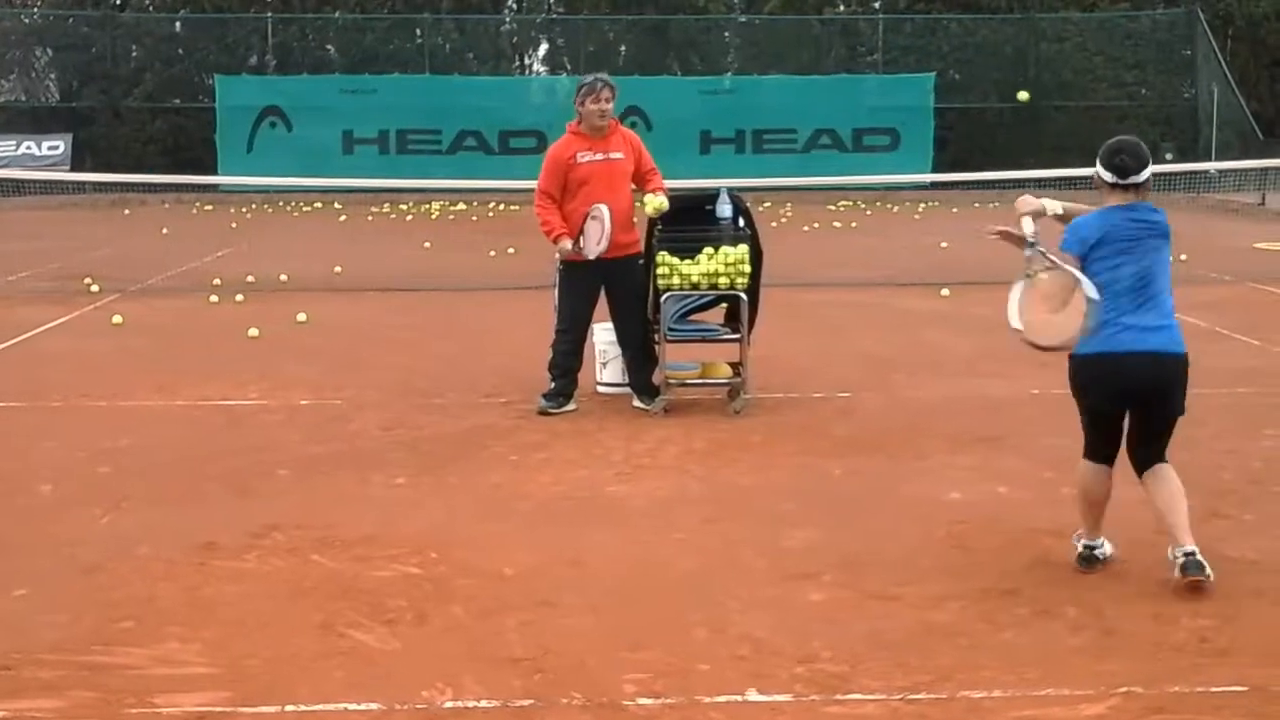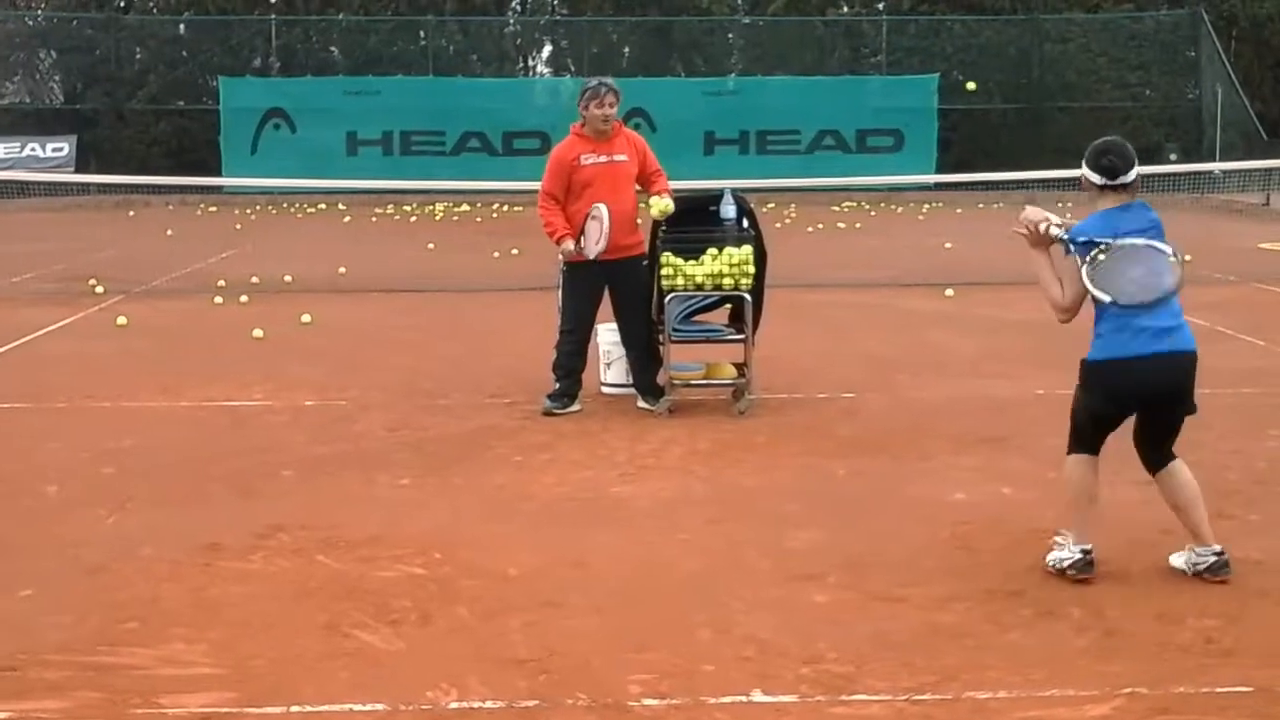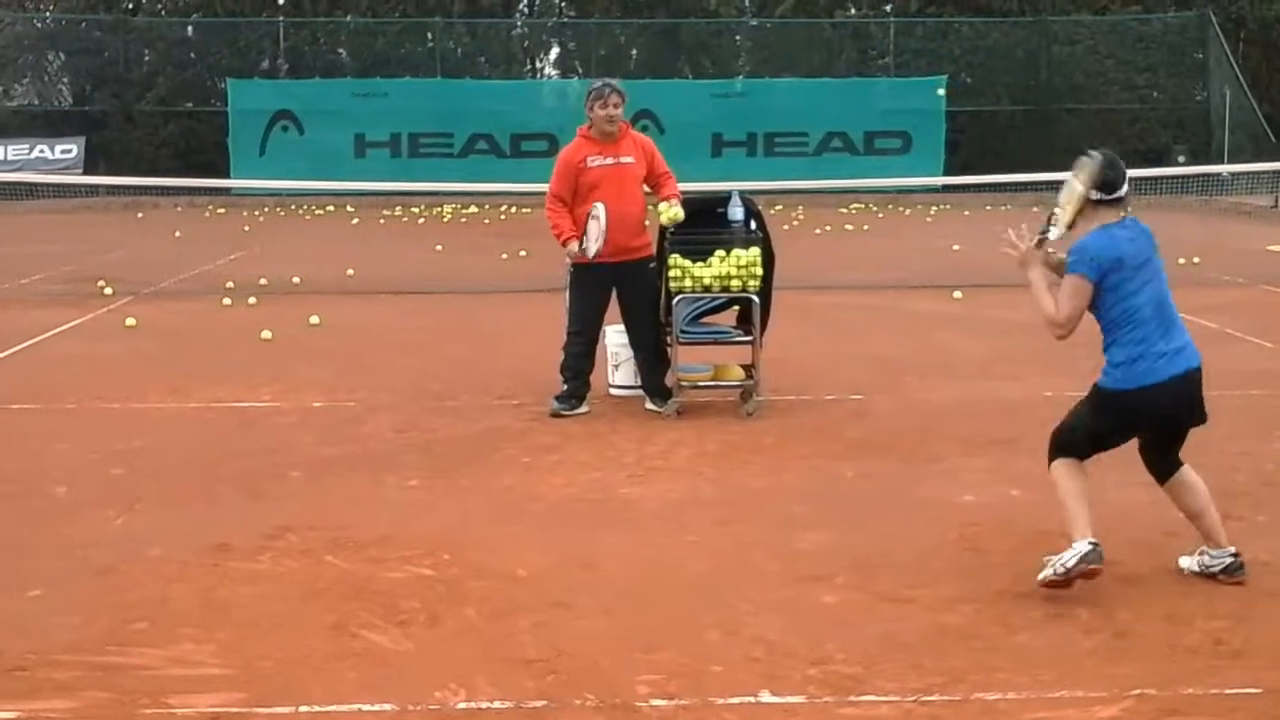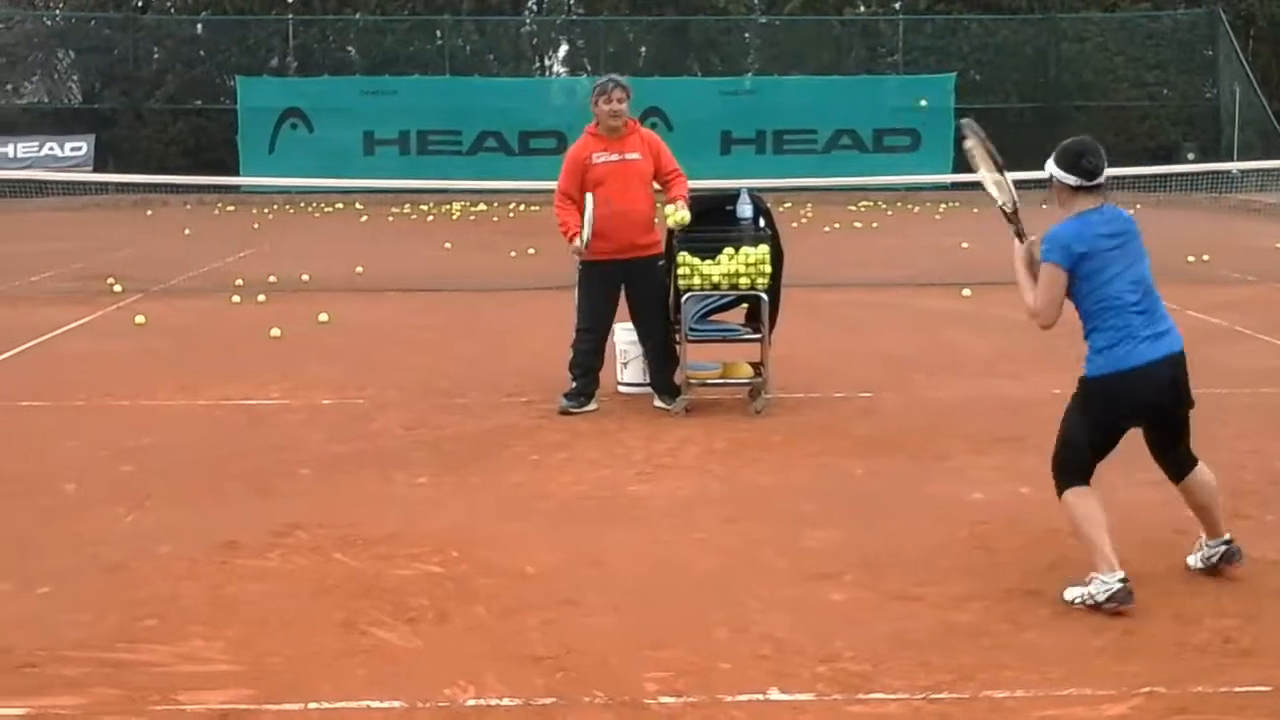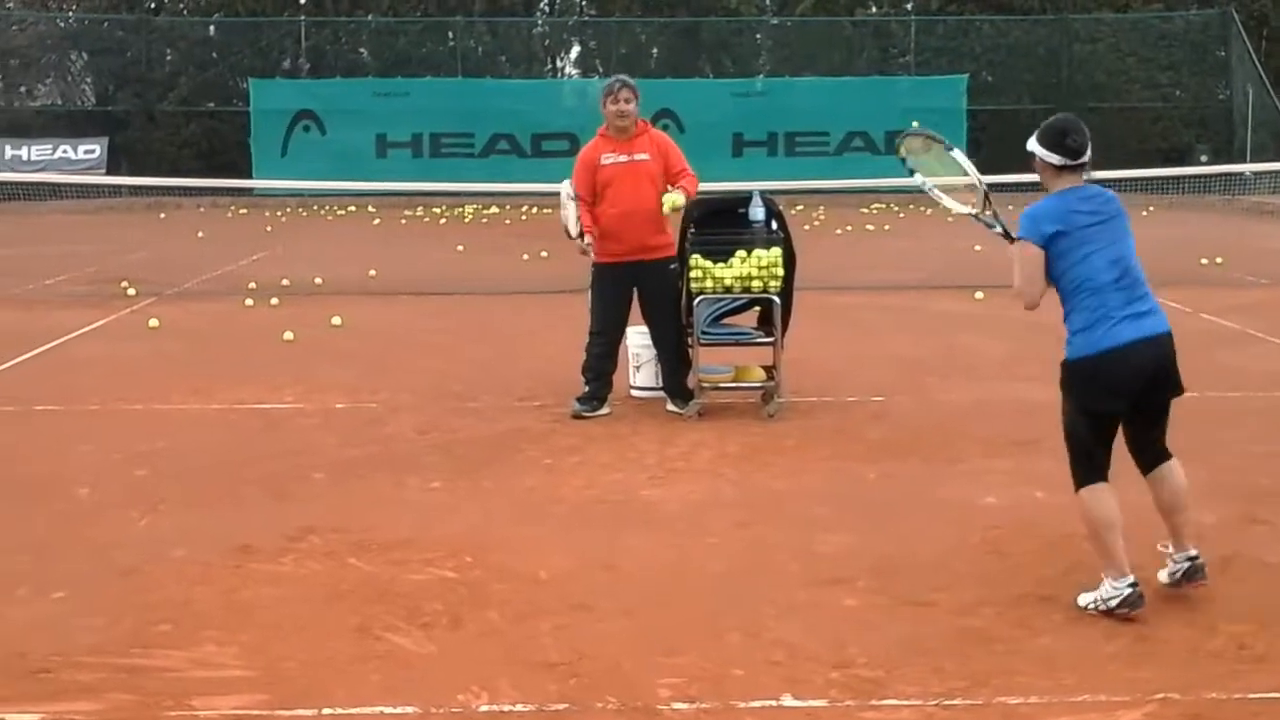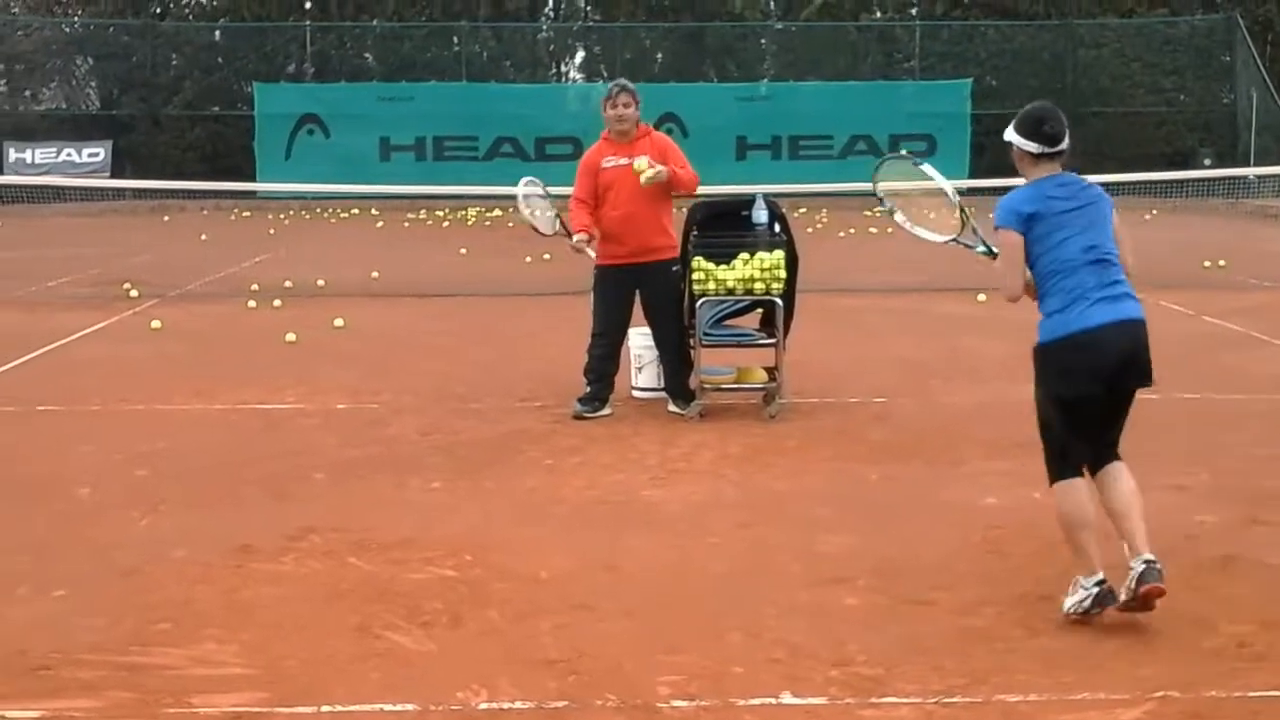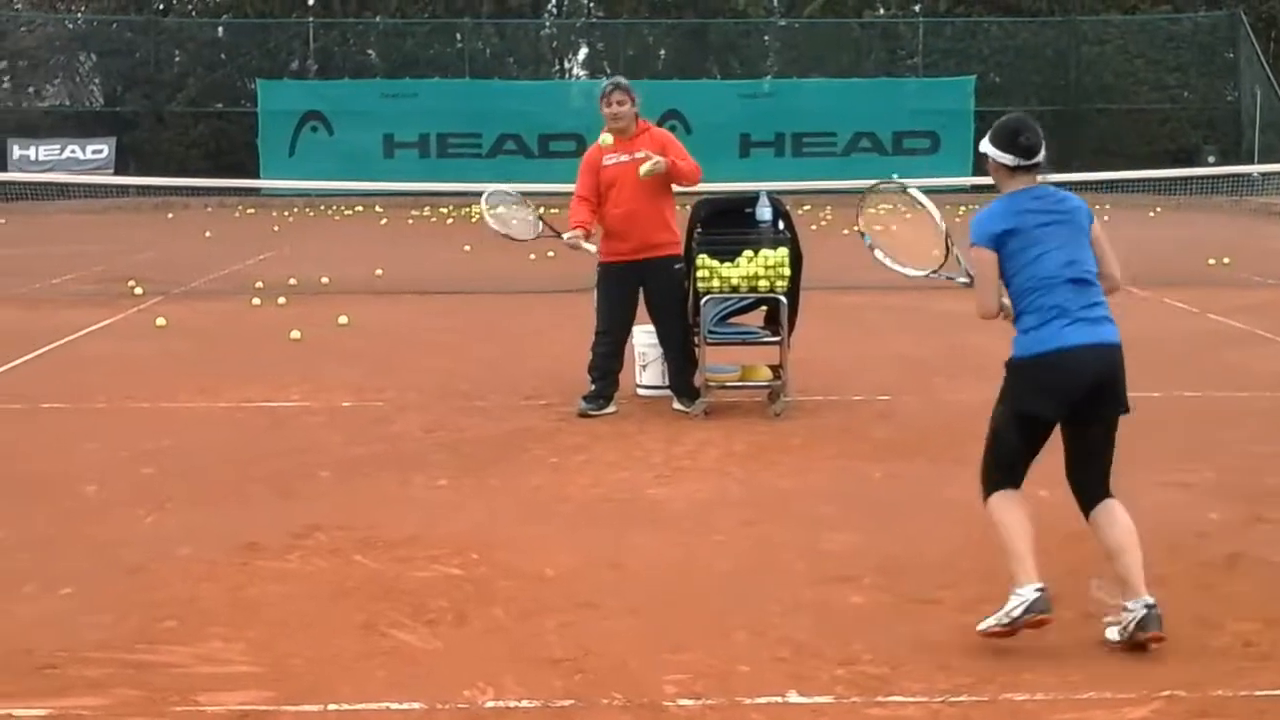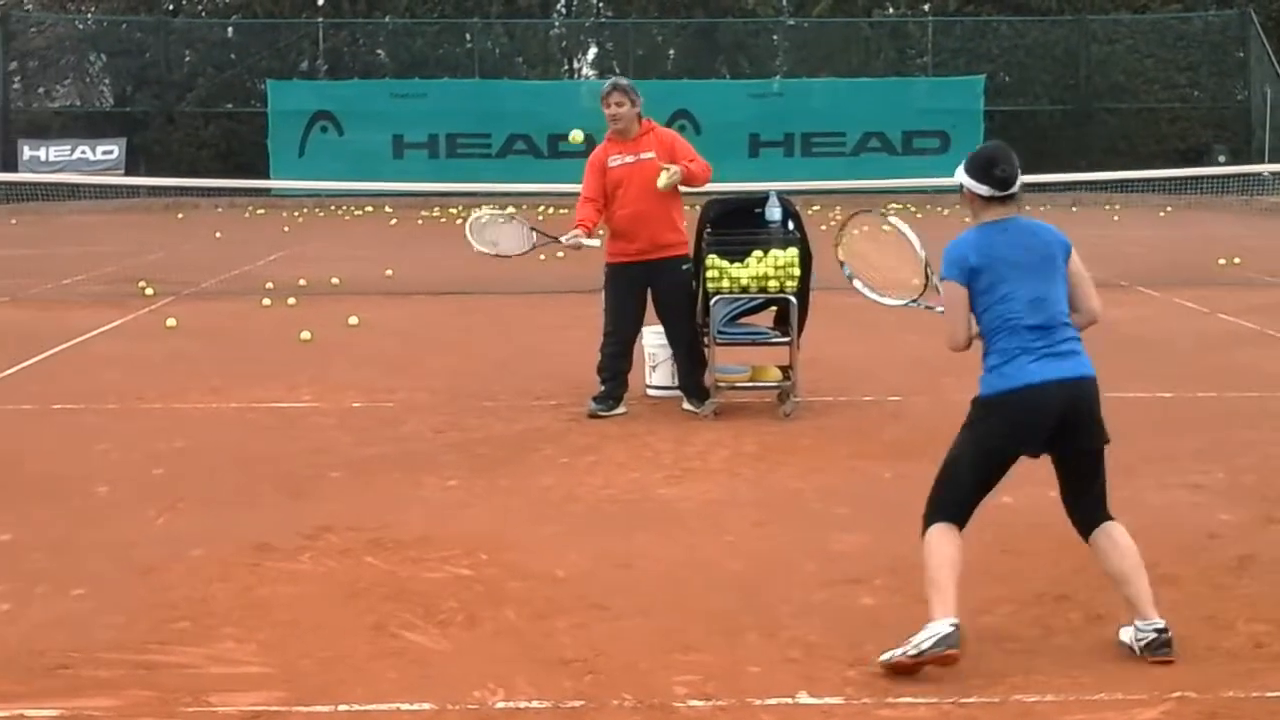
dt=0.1s
person 1, frame 1
left shoulder: (1082, 231)
right shoulder: (1159, 220)
left wrist: (1029, 241)
right wrist: (1052, 208)
left hip: (1100, 360)
right hip: (1165, 360)
left knee: (1099, 448)
right knee: (1151, 458)
left ankle: (1091, 544)
right ankle: (1188, 553)
person 1, frame 2
left shoulder: (1085, 231)
right shoulder: (1149, 218)
left elbow: (1064, 308)
left wrist: (1040, 251)
right wrist: (1051, 228)
left hip: (1117, 364)
right hip: (1178, 357)
left knee: (1082, 444)
right knee: (1158, 451)
left ankle: (1078, 549)
right ankle: (1208, 551)
person 1, frame 3
left shoulder: (1087, 251)
right shoulder: (1139, 232)
left elbow: (1060, 326)
left wrist: (1032, 268)
right wrist: (1048, 259)
left hip: (1131, 387)
right hip: (1183, 376)
left knee: (1065, 450)
right knee: (1165, 459)
left ankle: (1082, 548)
right ankle: (1222, 554)
person 1, frame 4
left shoulder: (1059, 239)
right shoulder: (1124, 221)
left elbow: (1044, 317)
left wrist: (1021, 266)
right wrist: (1040, 265)
left hip: (1115, 374)
right hip: (1168, 360)
left knee: (1070, 472)
right knee: (1177, 457)
left ankle: (1109, 579)
right ankle: (1221, 543)
person 1, frame 5
left shoulder: (1037, 219)
right shoulder: (1111, 203)
left elbow: (1030, 298)
left wrist: (1022, 256)
left hip: (1096, 356)
right hip: (1154, 342)
left knee: (1090, 470)
right knee: (1152, 451)
left ankle: (1120, 585)
right ankle: (1185, 557)
person 1, frame 6
left shoulder: (1015, 205)
right shoulder: (1095, 194)
left elbow: (1014, 289)
left hip: (1070, 342)
right hip: (1129, 330)
left knee: (1065, 466)
right knee: (1102, 453)
left ankle: (1091, 582)
right ankle: (1145, 563)
person 1, frame 7
left shoulder: (990, 220)
right shoulder: (1076, 207)
left elbow: (988, 309)
right elbow: (1112, 281)
left hip: (1044, 362)
right hip: (1104, 354)
left knee: (1001, 482)
right knee: (1095, 488)
left ankle: (1029, 590)
right ankle: (1140, 607)
person 1, frame 8
left shoulder: (962, 251)
right shoulder: (1053, 239)
left elbow: (958, 339)
right elbow: (1091, 312)
left hip: (1010, 399)
right hip: (1076, 388)
left knee: (944, 515)
right knee: (1094, 515)
left ankle: (941, 628)
right ankle: (1152, 627)
person 2, frame 1
left shoulder: (629, 140)
right shoulder: (562, 149)
left elbow: (649, 174)
right elbow: (545, 199)
left wrist: (657, 193)
right wrist: (559, 236)
left hip: (626, 252)
right hip: (579, 256)
left knee: (635, 326)
right knee: (570, 328)
left ankle: (644, 389)
right ankle: (561, 392)
person 2, frame 2
left shoulder: (633, 142)
right shoulder: (566, 151)
left elbow: (654, 175)
right elbow: (549, 200)
left wrist: (662, 195)
right wrist: (562, 237)
left hip: (630, 254)
right hip: (582, 257)
left knee: (639, 327)
right knee: (574, 329)
left ankle: (648, 390)
right ankle: (565, 393)
person 2, frame 3
left shoulder: (641, 144)
right shoulder: (573, 153)
left elbow: (663, 178)
right elbow: (556, 203)
left wrist: (671, 200)
right wrist: (568, 239)
left hip: (637, 256)
right hip: (590, 259)
left knee: (647, 329)
right knee: (582, 331)
left ankle: (656, 391)
right ankle: (573, 394)
person 2, frame 4
left shoulder: (649, 141)
right shoulder: (580, 150)
left elbow: (675, 176)
right elbow: (567, 198)
left wrist: (679, 199)
right wrist: (575, 233)
left hip: (646, 253)
right hip: (597, 256)
left knee: (656, 326)
right knee: (591, 328)
left ankle: (665, 390)
right ankle: (582, 391)
person 2, frame 5
left shoulder: (659, 141)
right shoulder: (591, 152)
left elbow: (685, 176)
right elbow: (580, 200)
left wrist: (680, 193)
right wrist: (585, 232)
left hip: (658, 255)
right hip: (609, 258)
left knee: (669, 329)
right knee: (604, 332)
left ankle: (678, 393)
right ankle: (595, 395)
person 2, frame 6
left shoulder: (659, 143)
right shoulder: (594, 156)
left elbow: (690, 180)
right elbow: (582, 202)
left wrist: (668, 175)
right wrist: (581, 231)
left hip: (660, 257)
right hip: (612, 260)
left knee: (671, 330)
right knee: (606, 333)
left ankle: (680, 394)
right ankle: (596, 396)
person 2, frame 7
left shoulder: (660, 139)
right shoulder: (595, 154)
left elbow: (693, 172)
right elbow: (584, 200)
left wrist: (668, 167)
right wrist: (578, 228)
left hip: (664, 253)
right hip: (615, 257)
left knee: (675, 327)
right knee: (610, 331)
left ankle: (685, 392)
right ankle: (601, 394)
person 2, frame 8
left shoulder: (665, 139)
right shoulder: (600, 155)
left elbow: (700, 168)
right elbow: (591, 200)
left wrist: (681, 171)
right wrist: (582, 227)
left hip: (671, 253)
right hip: (623, 258)
left knee: (683, 328)
right knee: (618, 332)
left ankle: (695, 393)
right ankle: (611, 395)
